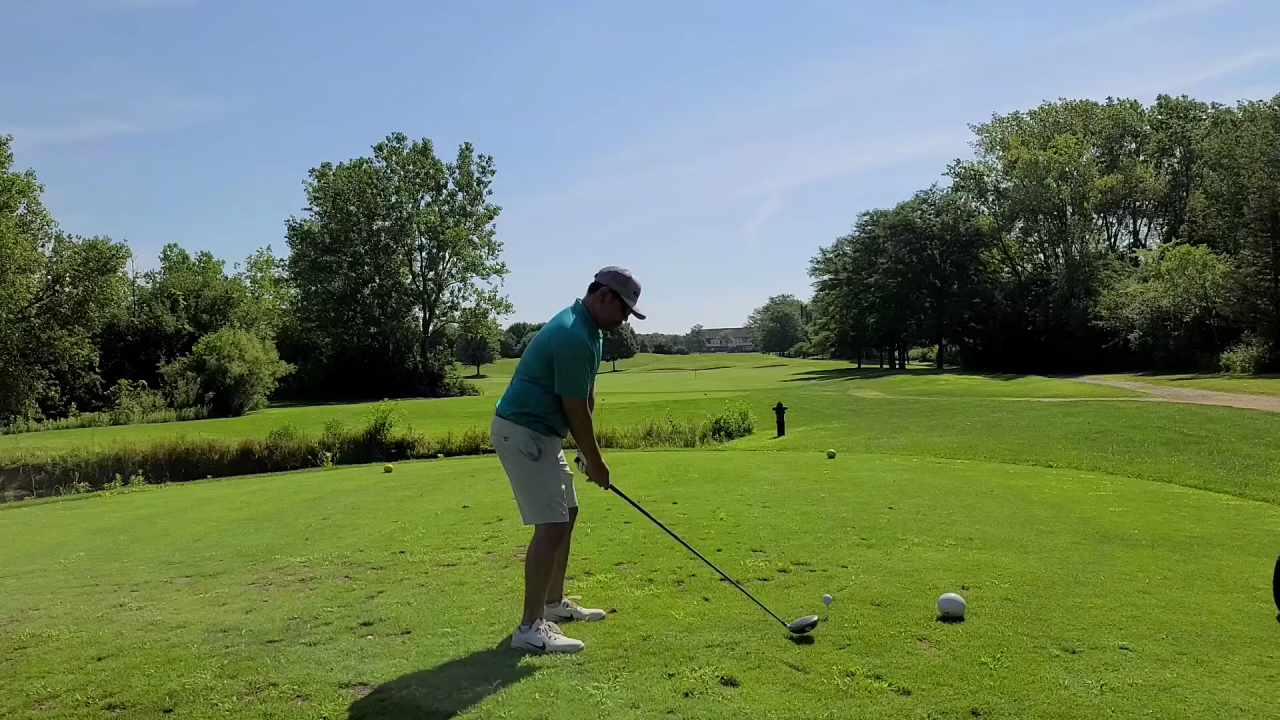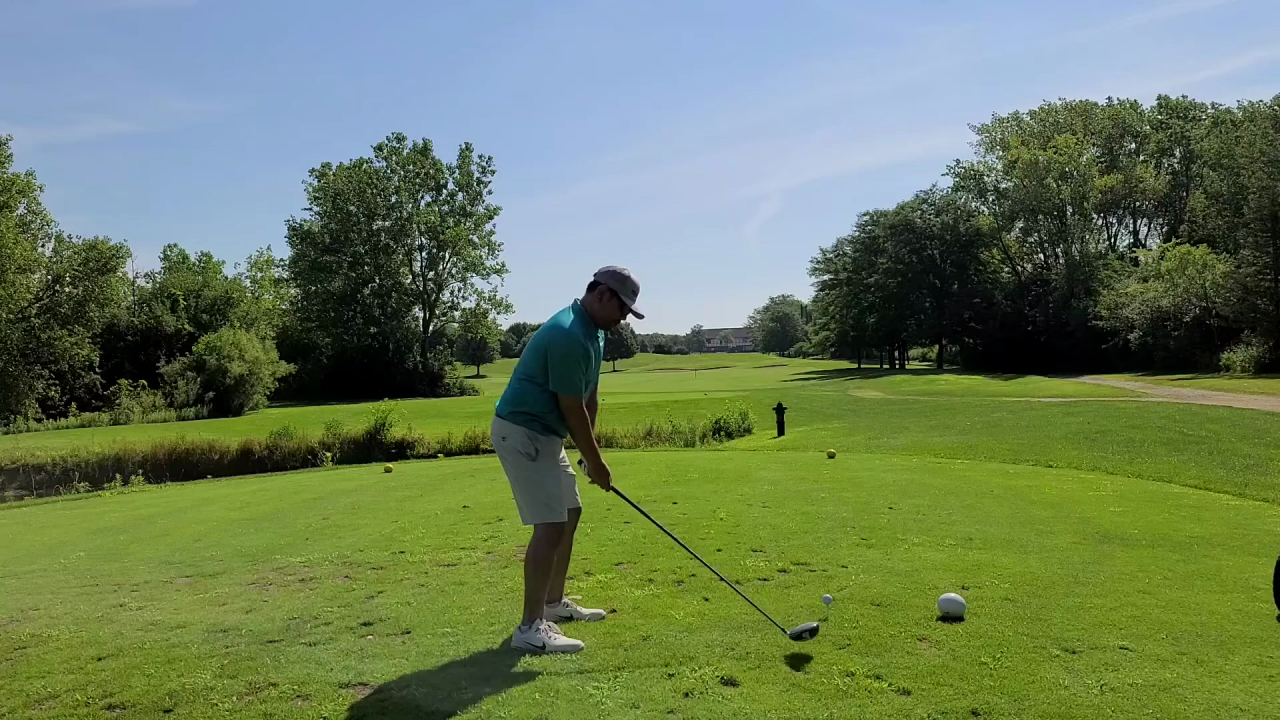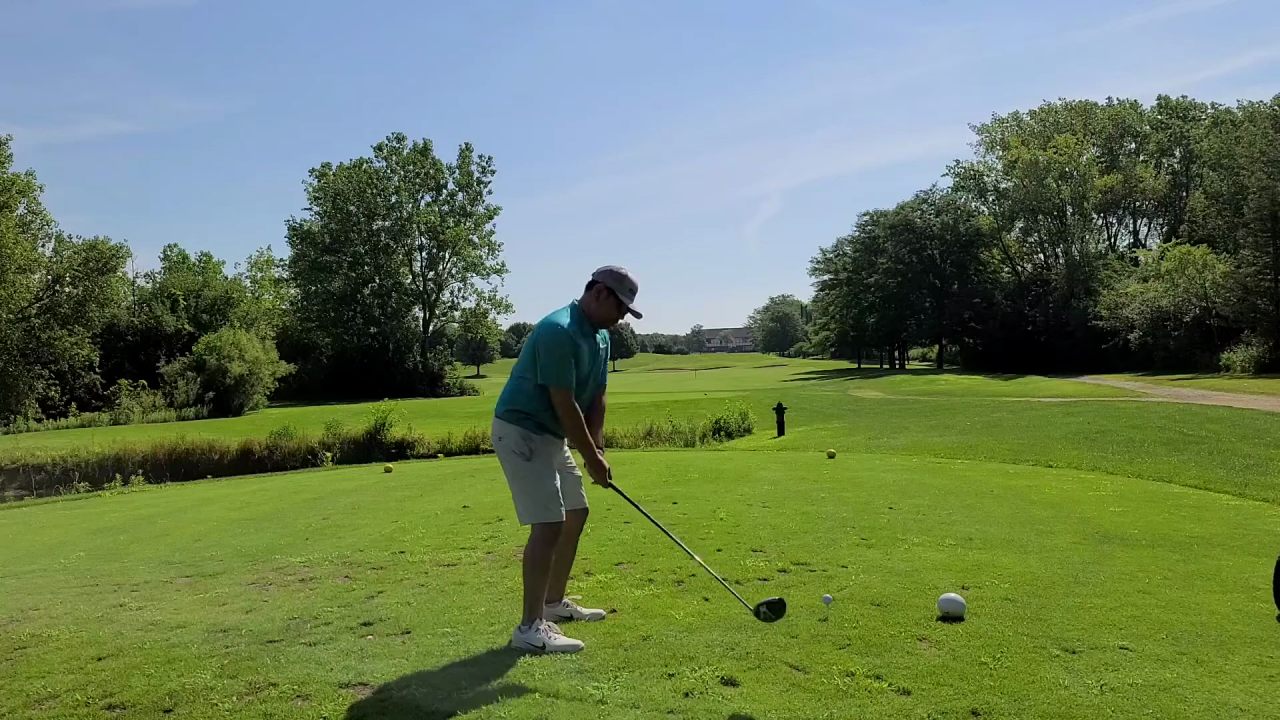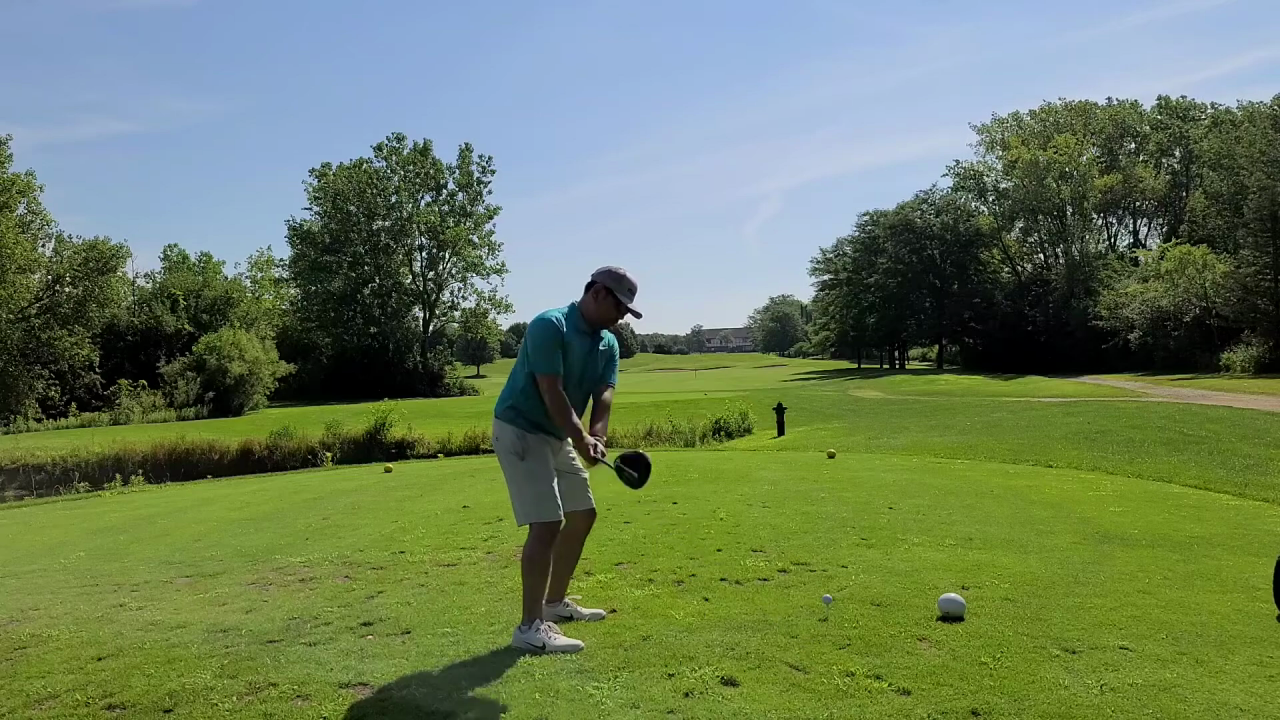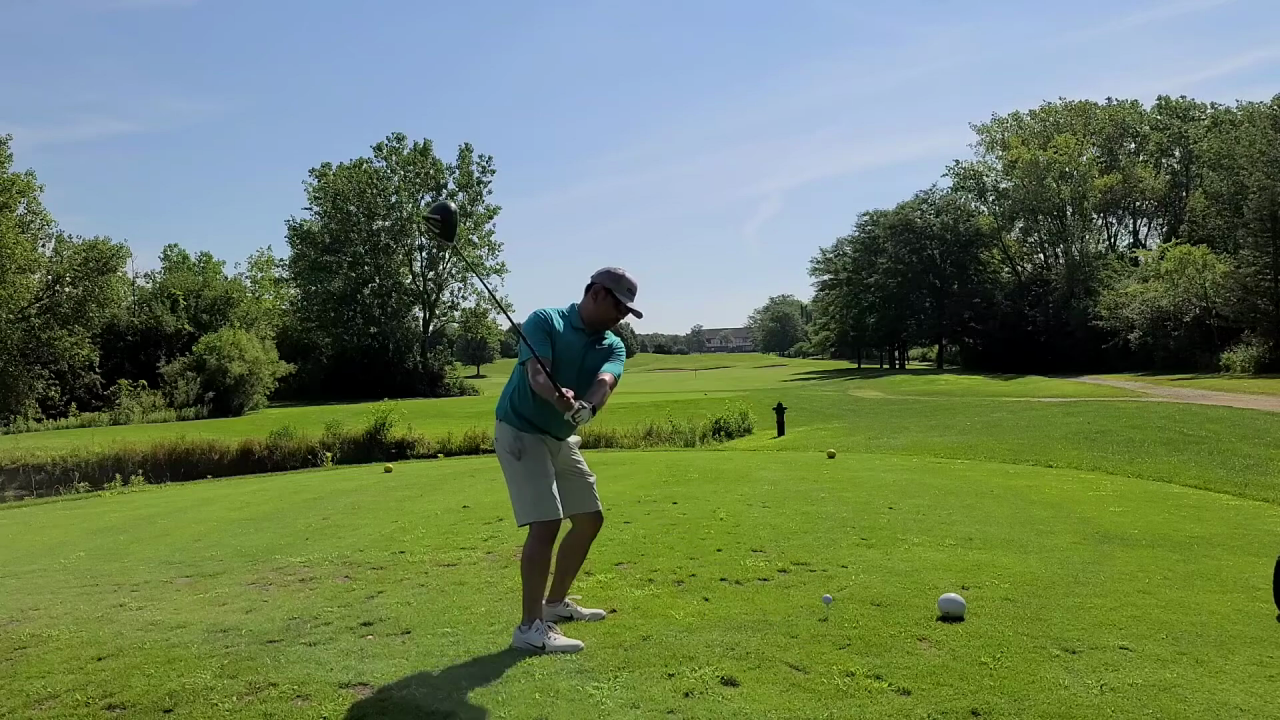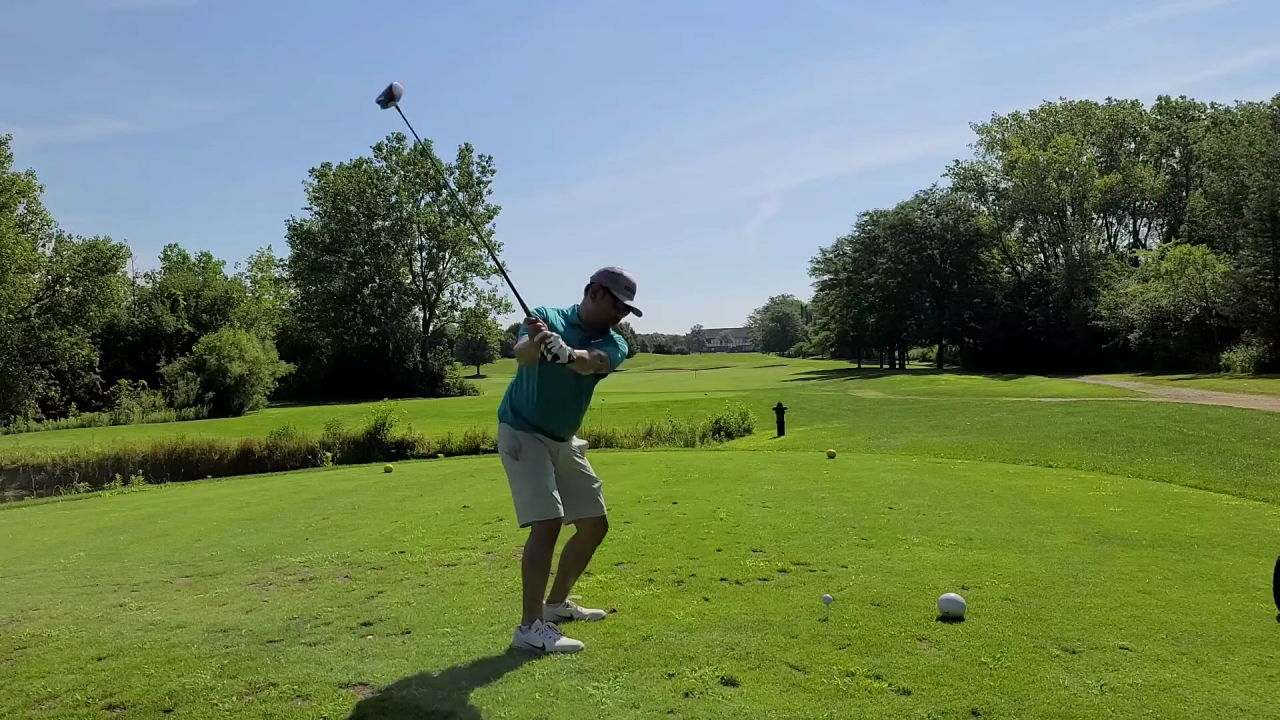
dt=0.1s
person 1, frame 1
left shoulder: (590, 331)
right shoulder: (573, 337)
left elbow: (586, 397)
right elbow: (575, 409)
left wrist: (588, 452)
right wrist: (595, 459)
left hip: (541, 434)
right hip: (523, 433)
left knee: (565, 516)
right knee: (552, 524)
left ankle: (553, 603)
right ankle: (531, 627)
person 1, frame 2
left shoulder: (591, 332)
right shoulder: (569, 336)
left elbow: (590, 398)
right elbow: (571, 409)
left wrist: (591, 454)
right wrist: (595, 461)
left hip: (542, 434)
right hip: (522, 433)
left knee: (568, 516)
right knee: (551, 525)
left ankle: (554, 603)
right ankle: (531, 627)
person 1, frame 3
left shoulder: (602, 340)
right shoulder: (556, 328)
left elbow: (596, 397)
right elbow: (562, 402)
left wrist: (597, 447)
right wrist: (590, 454)
left hip: (552, 436)
right hip: (521, 433)
left knee: (574, 516)
right knee: (548, 523)
left ankle: (554, 602)
right ankle: (531, 627)
person 1, frame 4
left shoulder: (608, 343)
right shoulder: (549, 325)
left elbow: (604, 396)
right elbow: (551, 392)
left wrist: (597, 438)
right wrist: (580, 436)
left hip: (554, 438)
right hip: (521, 433)
left knee: (581, 517)
right knee: (546, 524)
left ankle: (555, 602)
right ankle: (531, 626)
person 1, frame 5
left shoulder: (612, 346)
right shoulder: (545, 319)
left elbow: (605, 384)
right elbow: (536, 375)
left wrist: (584, 406)
right wrist: (558, 399)
left hip: (561, 439)
right hip: (520, 434)
left knee: (590, 520)
right knee: (546, 524)
left ankle: (556, 602)
right ankle: (531, 626)
person 1, frame 6
left shoulder: (614, 345)
right shoulder: (546, 317)
left elbow: (592, 362)
right elbow: (523, 356)
left wrist: (564, 351)
right wrist: (537, 342)
left hip: (565, 442)
right hip: (523, 435)
left knee: (595, 524)
right knee: (547, 524)
left ankle: (556, 603)
right ankle: (531, 626)
